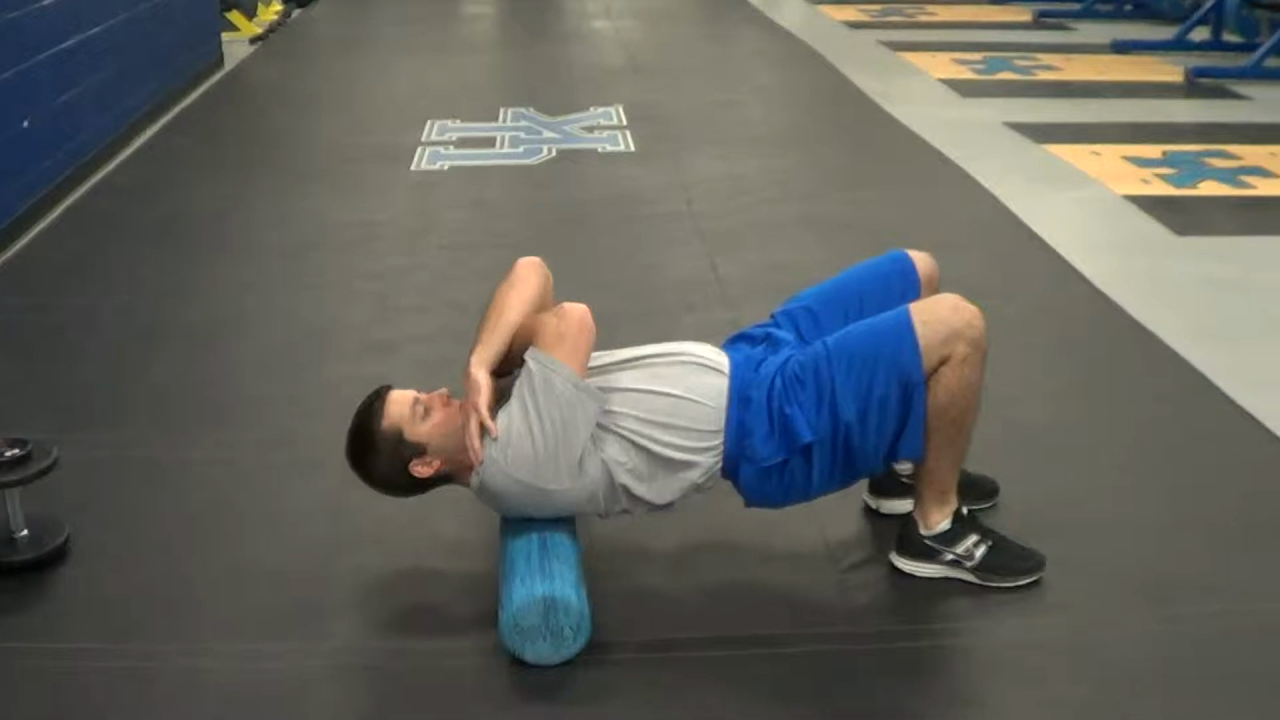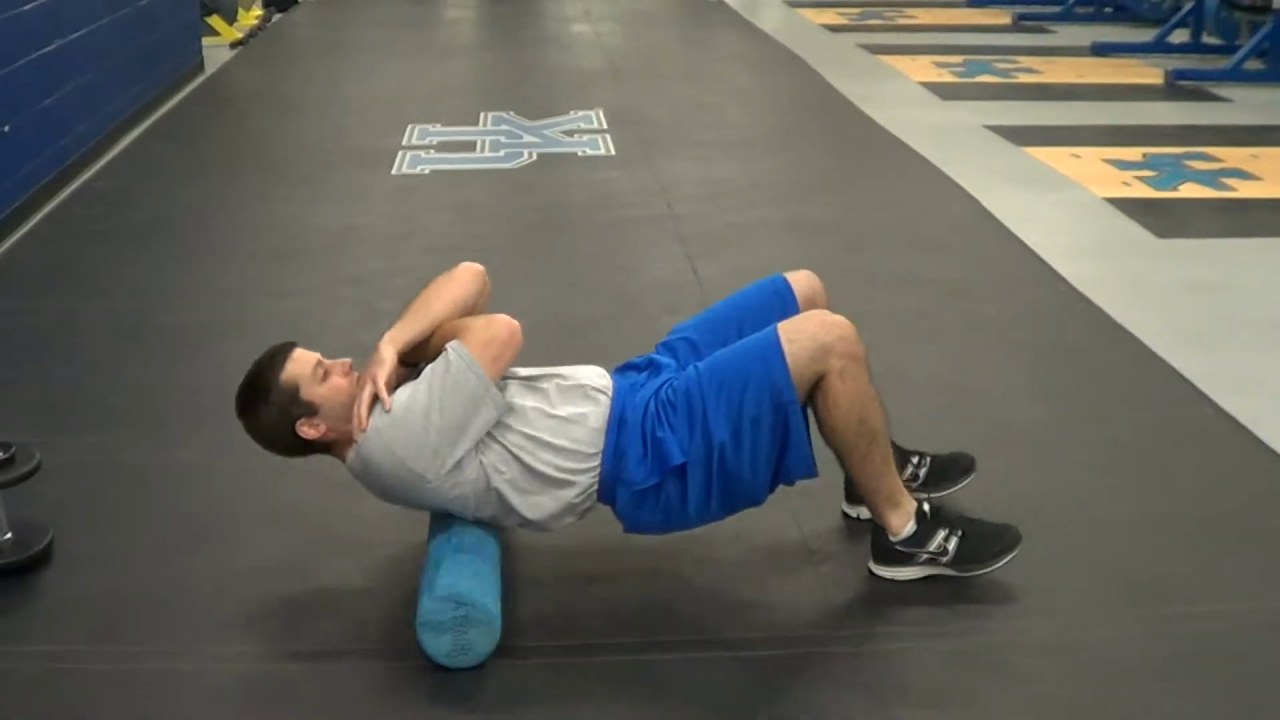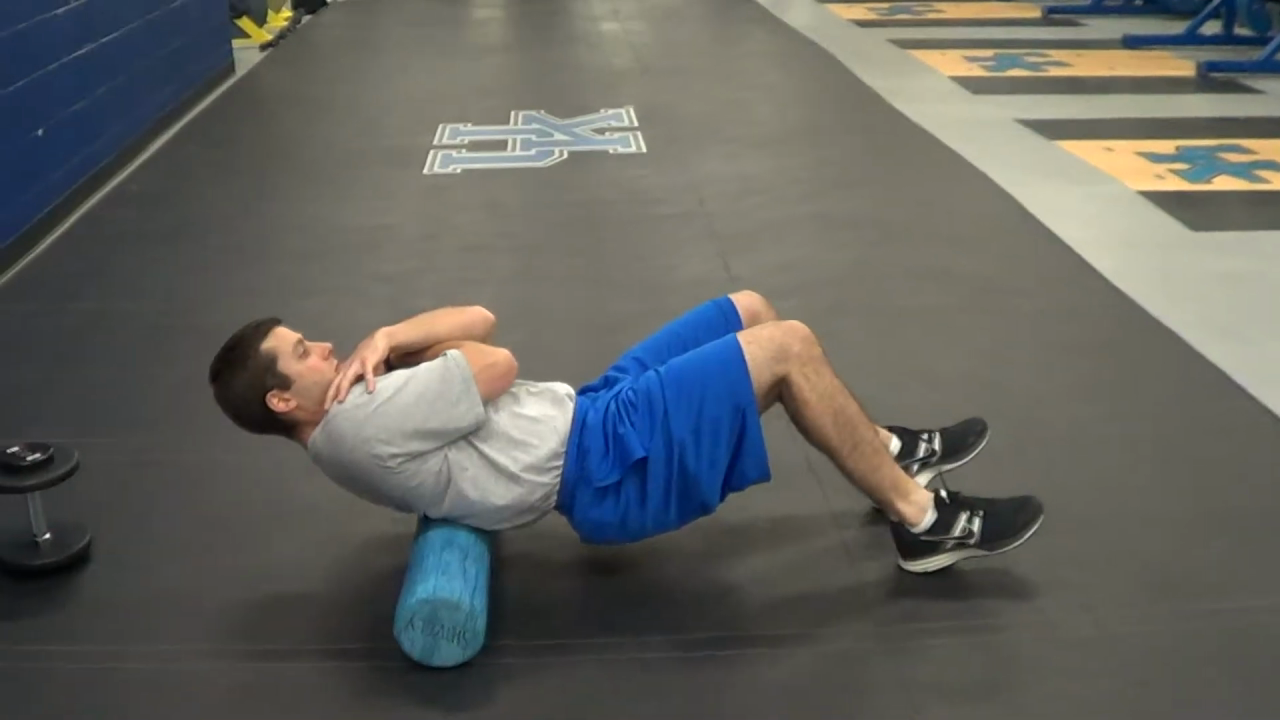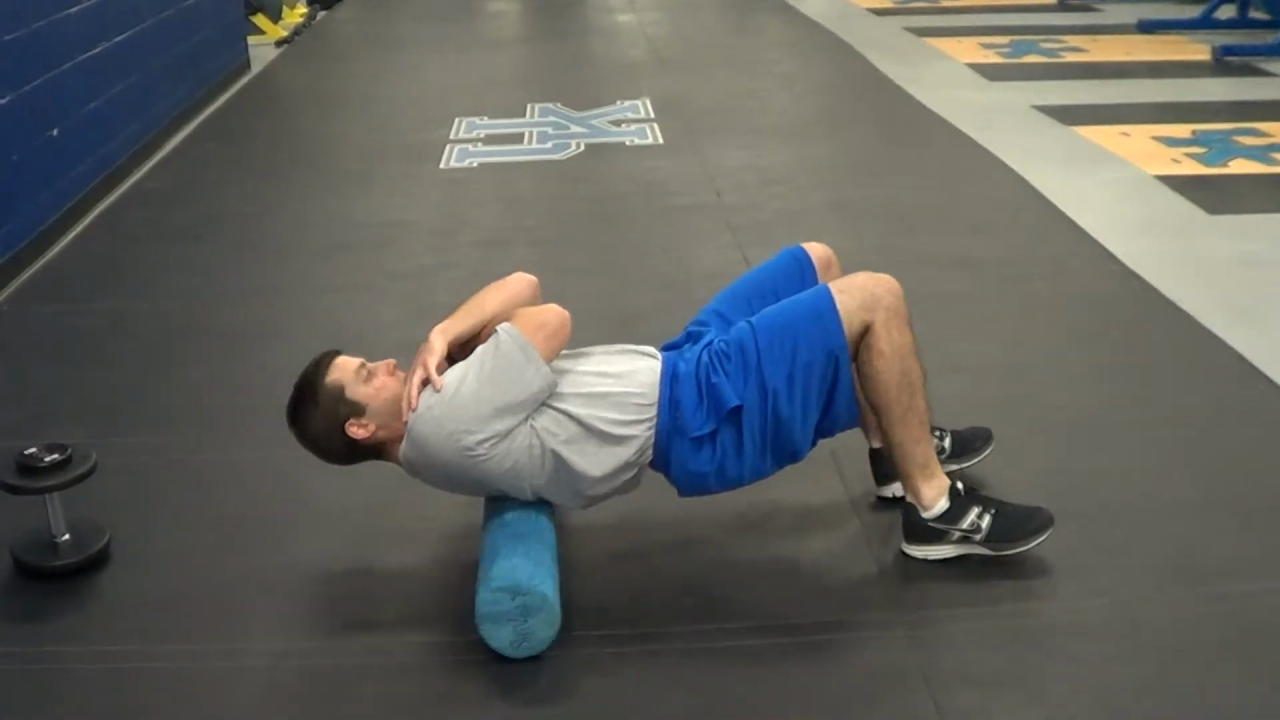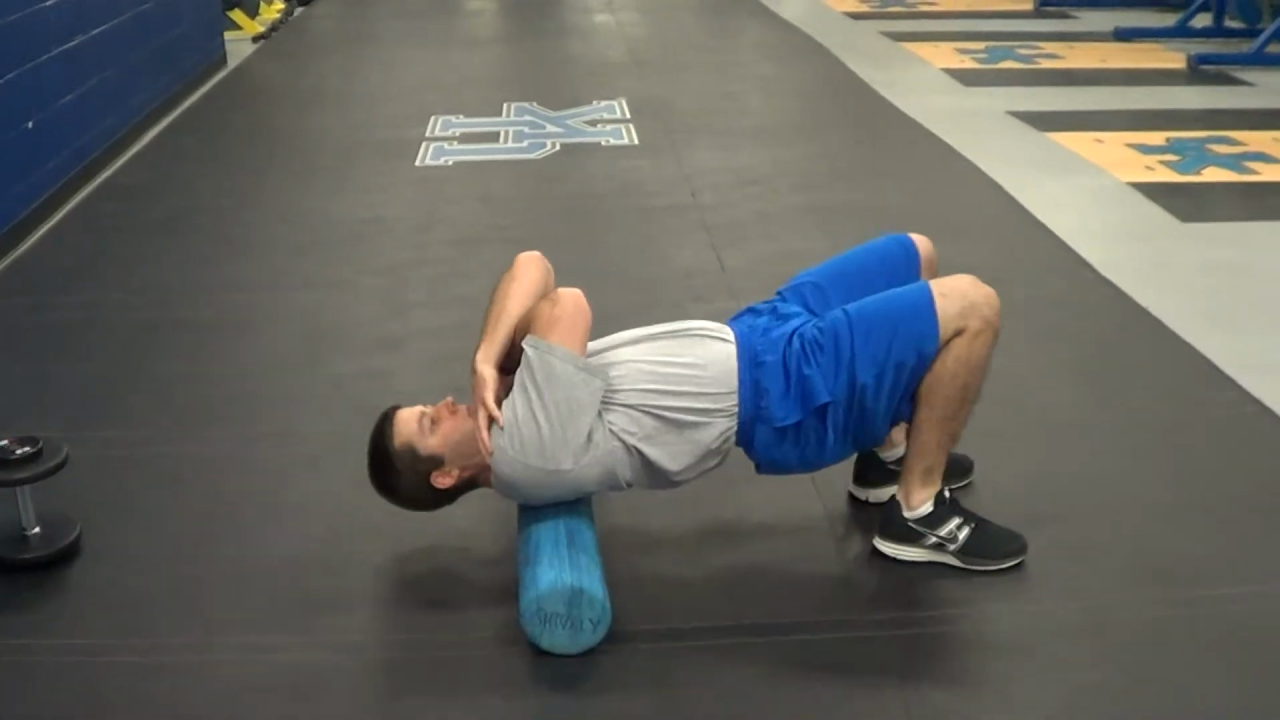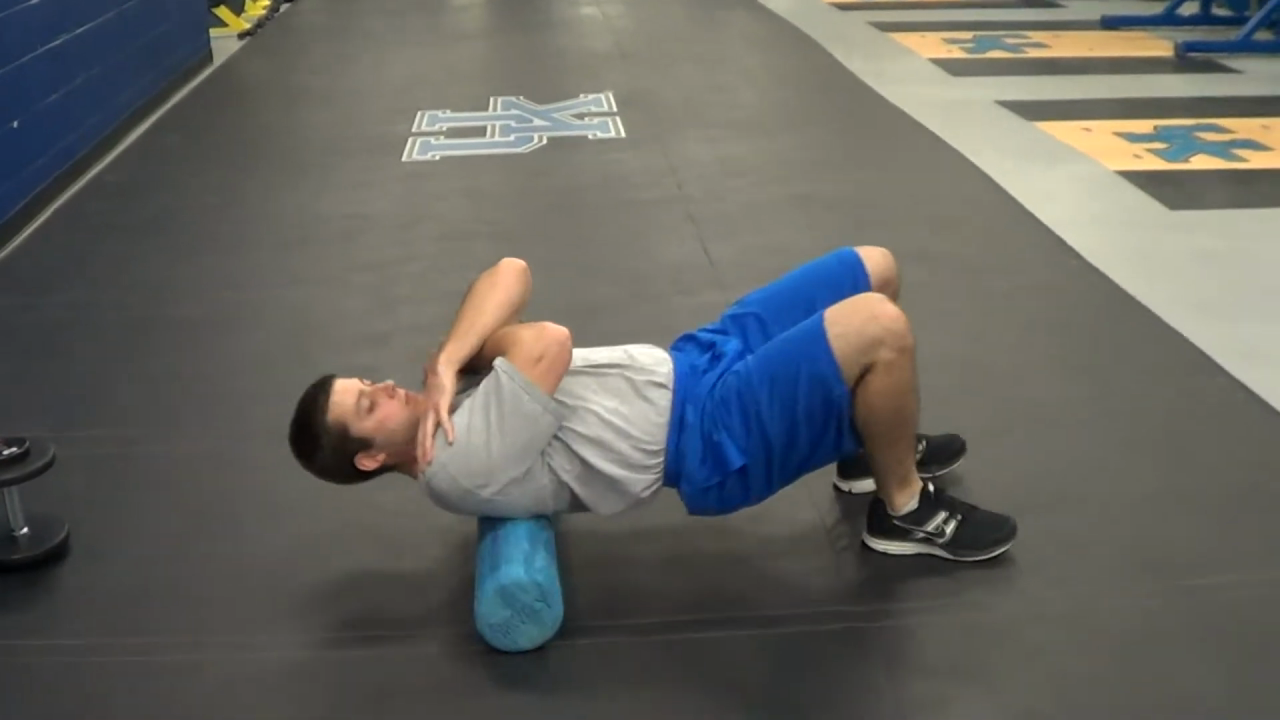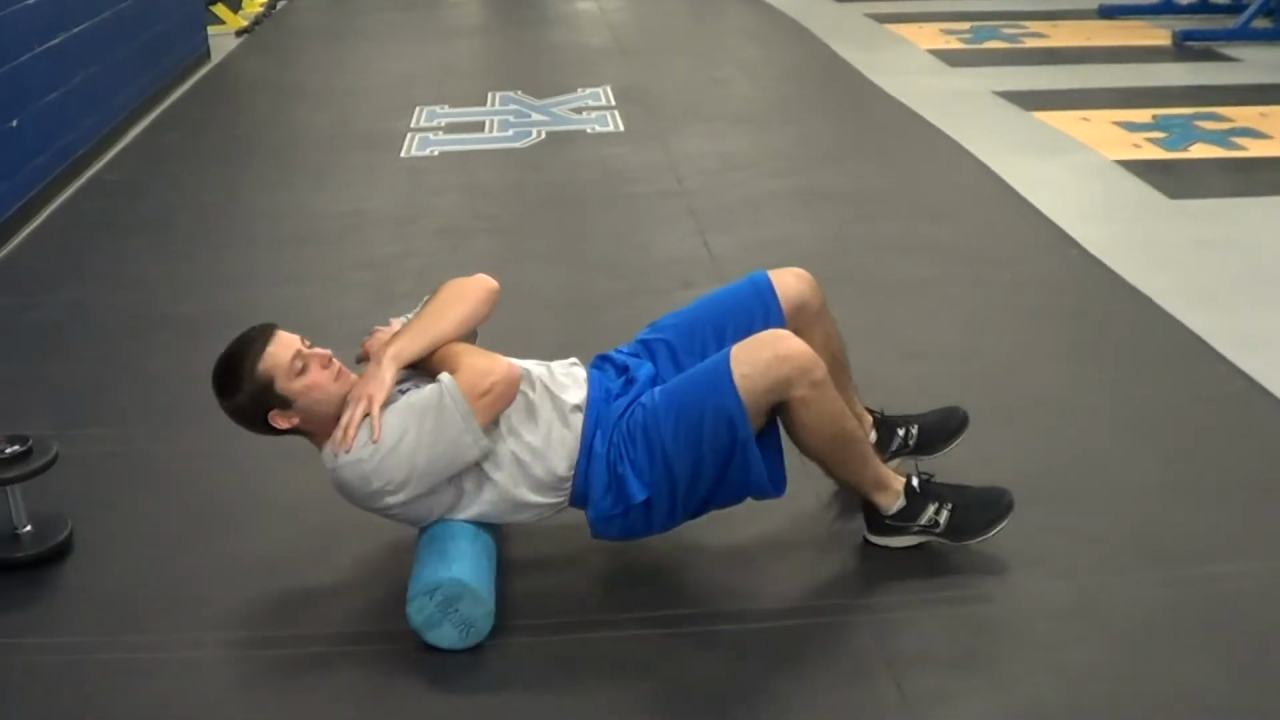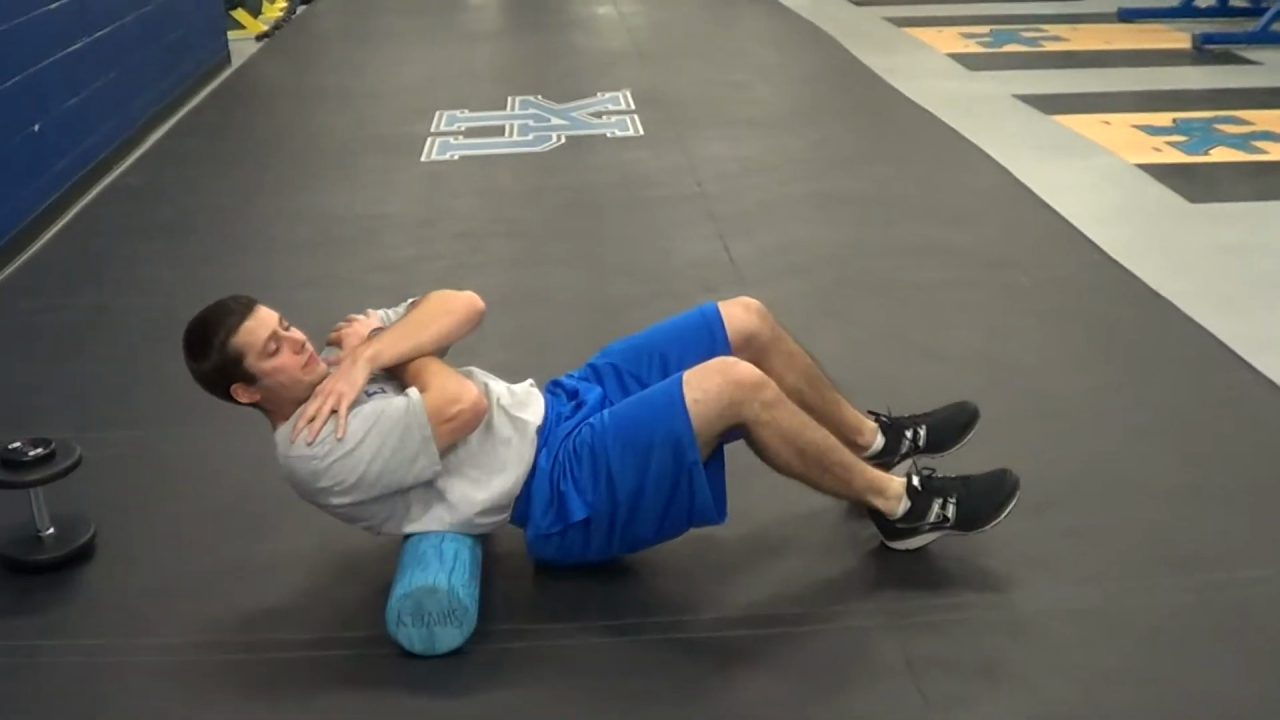
dt=0.5s
person 1, frame 1
left shoulder: (493, 416)
right shoulder: (519, 470)
left elbow: (531, 270)
right elbow: (571, 322)
left wrist: (481, 359)
right wrist: (505, 349)
left hip: (739, 370)
right hip: (761, 427)
left knee: (918, 273)
right knee: (957, 325)
left ankle: (901, 468)
right ankle: (936, 529)
person 1, frame 2
left shoulder: (391, 405)
right shoulder: (397, 447)
left elbow: (472, 274)
right elbow: (501, 334)
left wrist: (395, 340)
right wrist: (411, 342)
left hip: (631, 393)
right hip: (646, 456)
left knee: (804, 291)
right knee: (828, 338)
left ankle: (877, 468)
right ankle: (904, 531)
person 1, frame 3
left shoulder: (359, 410)
right shoulder: (361, 426)
left elbow: (482, 318)
right elbow: (500, 368)
left wrist: (385, 339)
right wrist: (397, 348)
left hip: (590, 414)
right hip: (608, 465)
left knee: (750, 310)
right knee: (790, 345)
left ankle: (886, 452)
right ankle: (923, 519)
person 1, frame 4
left shoulder: (434, 406)
right shoulder: (447, 427)
left elbow: (523, 284)
right elbow: (552, 322)
left wrist: (445, 334)
right wrist: (458, 340)
left hip: (671, 372)
right hip: (697, 417)
left knee: (817, 261)
right knee: (874, 298)
left ankle: (895, 448)
right ankle: (935, 508)
person 1, frame 5
left shoulder: (510, 410)
right shoulder: (532, 462)
left elbow: (530, 265)
right elbow: (567, 307)
left wrist: (488, 357)
right wrist: (503, 356)
left hip: (752, 341)
right hip: (775, 391)
left knee: (920, 256)
right knee: (973, 304)
left ankle: (884, 455)
right ankle: (917, 513)
person 1, frame 6
left shoulder: (450, 406)
right shoulder: (463, 470)
left elbow: (512, 270)
right elbow: (548, 345)
left wrist: (450, 359)
right wrist: (478, 347)
left hip: (688, 365)
right hip: (708, 436)
left knee: (875, 270)
right knee: (878, 325)
left ankle: (869, 450)
right ankle: (904, 511)
person 1, frame 7
left shoulder: (370, 385)
right shoulder: (366, 464)
left elbow: (481, 287)
right elbow: (496, 383)
left wrist: (395, 355)
right wrist: (427, 347)
left hip: (603, 386)
right hip: (613, 465)
left knee: (794, 292)
right knee: (786, 360)
left ankle: (866, 434)
right ankle: (897, 506)
person 1, frame 8
left shoulder: (339, 364)
right shoulder: (316, 457)
left elbow: (465, 304)
right elbow: (462, 408)
left wrist: (367, 355)
right wrist: (393, 349)
left hip: (559, 407)
right hip: (565, 490)
left knee: (745, 321)
right knee: (739, 384)
left ankle: (873, 440)
right ankle: (900, 503)
